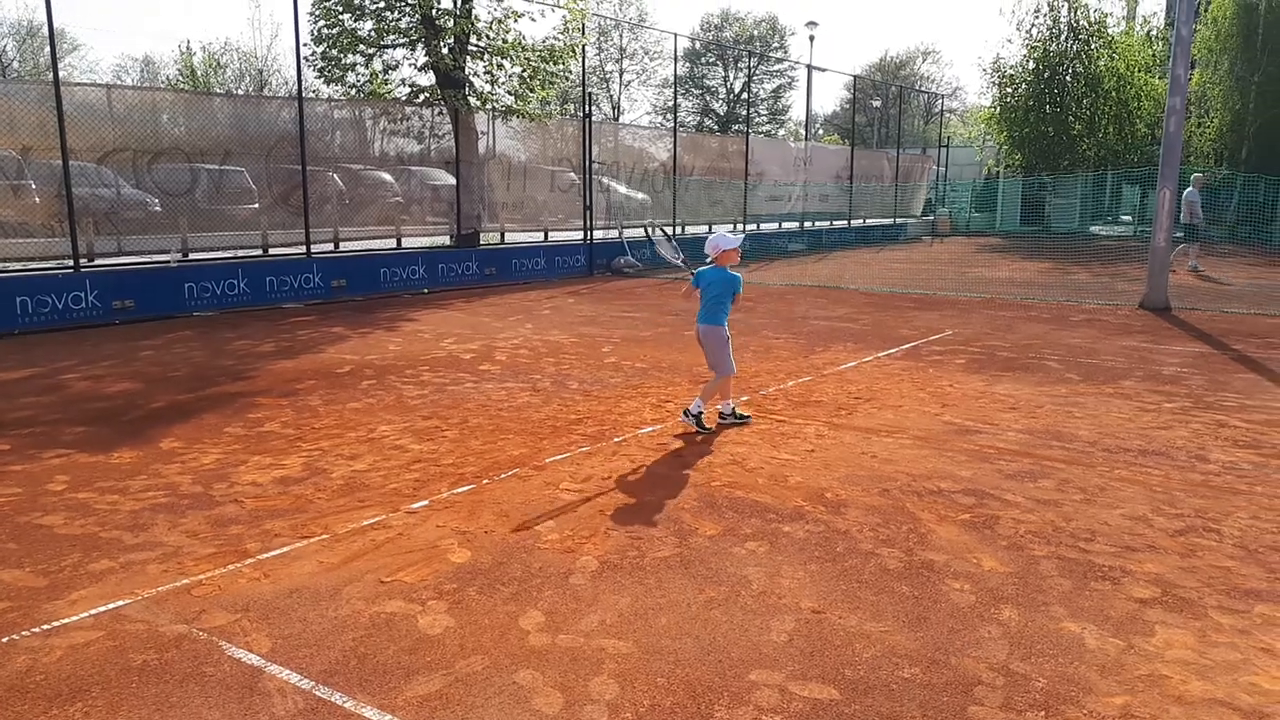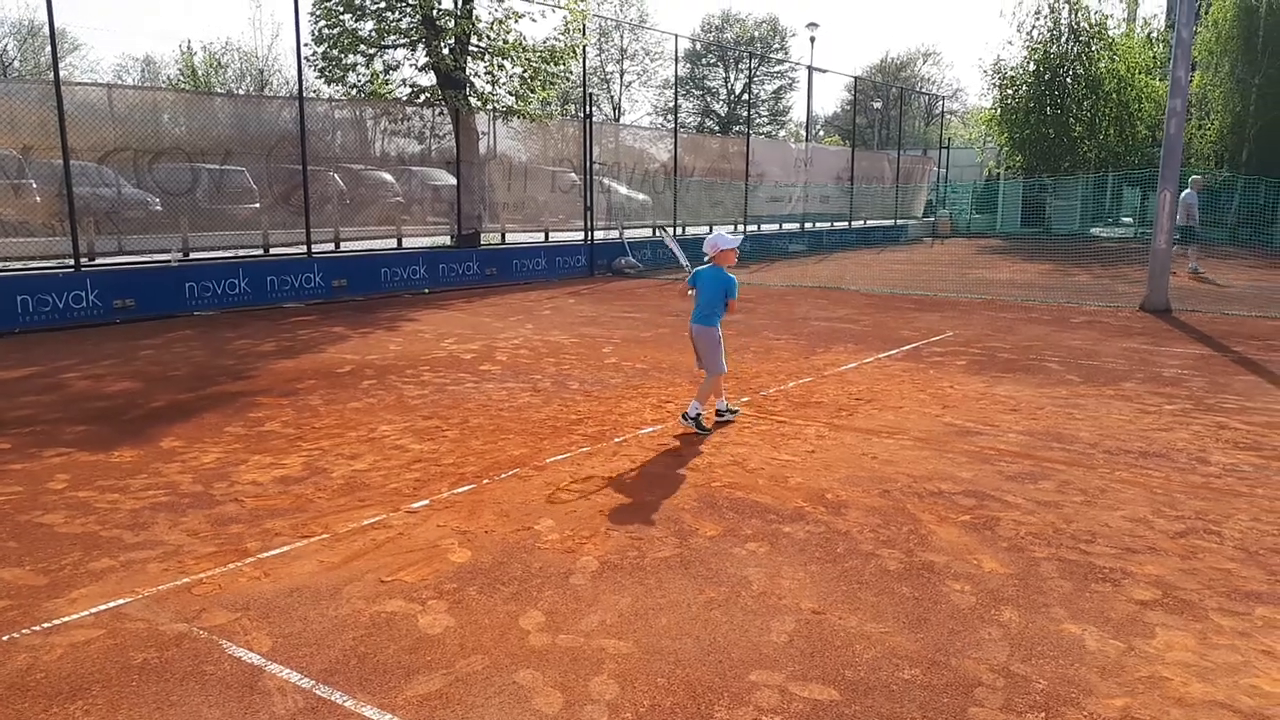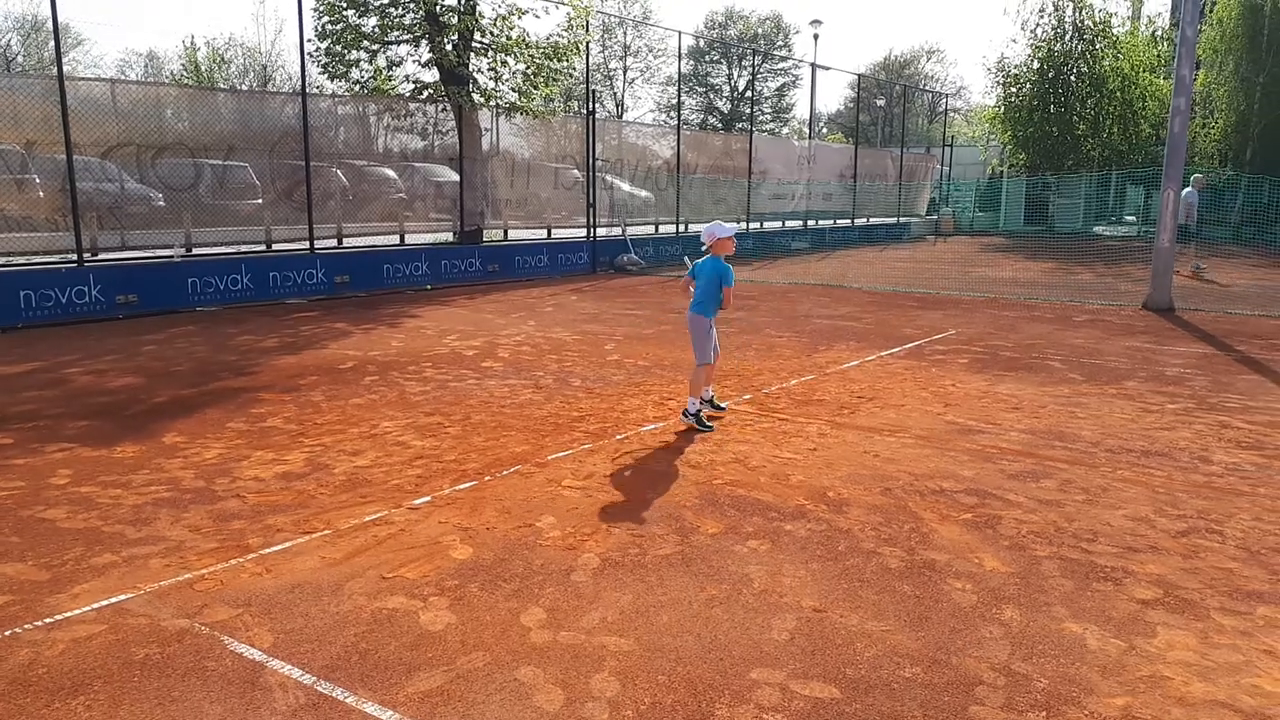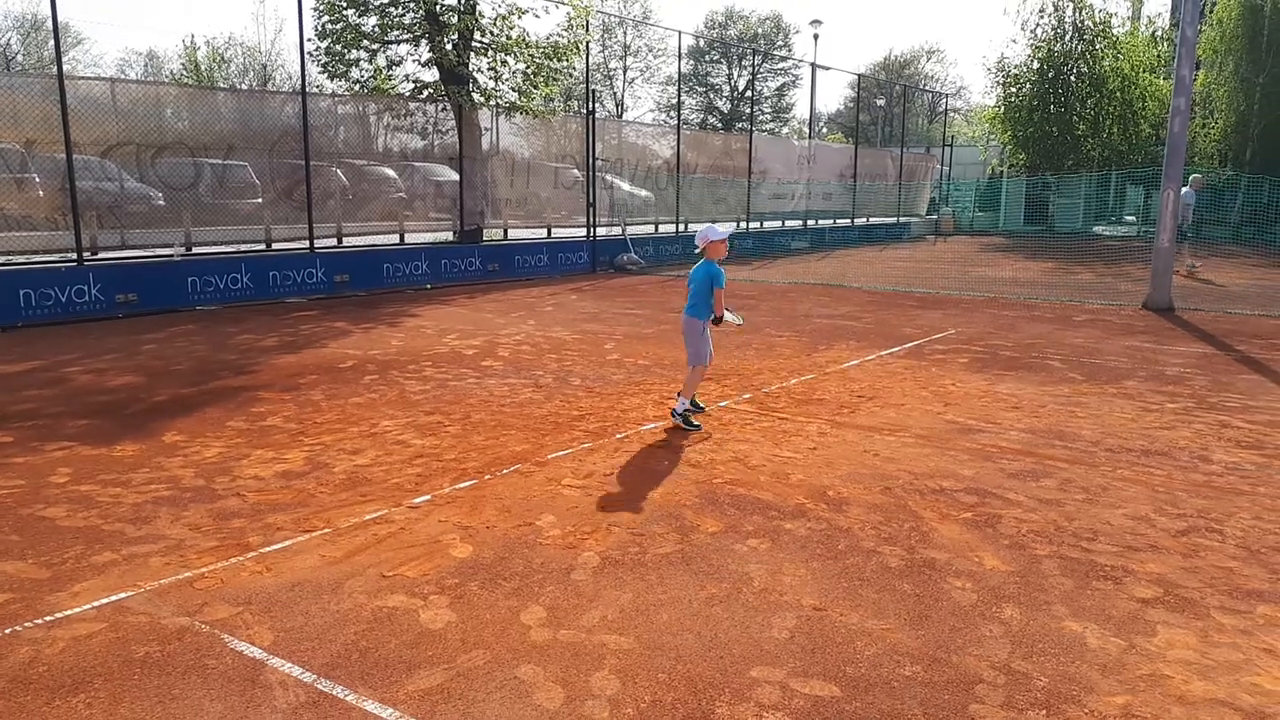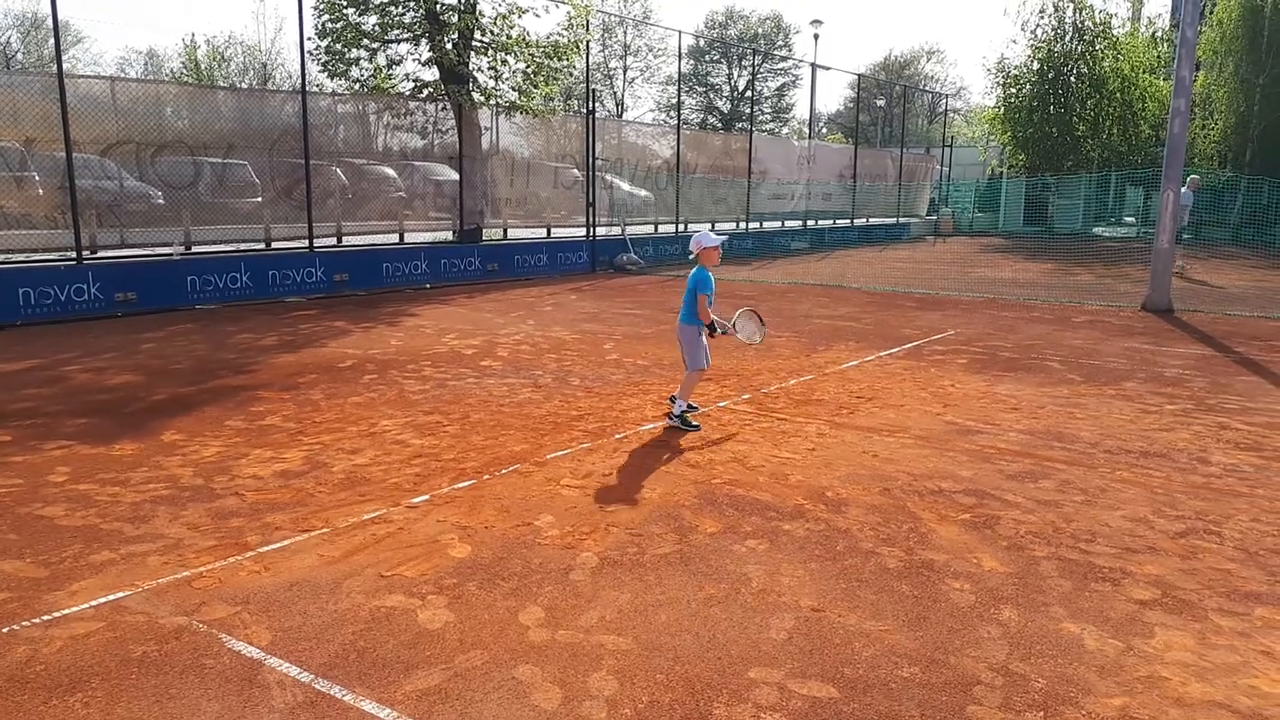
dt=0.1s
person 1, frame 1
left shoulder: (702, 272)
right shoulder: (735, 278)
left elbow: (685, 293)
left hip: (702, 326)
right hip: (716, 329)
left knee: (726, 372)
right knee: (722, 375)
left ankle: (727, 411)
right ankle: (693, 412)
person 1, frame 2
left shoulder: (700, 271)
right shoulder: (729, 280)
left elbow: (683, 290)
right elbow: (731, 309)
left hip: (696, 326)
right hip: (708, 329)
left knee: (717, 370)
right knee: (714, 374)
left ankle: (722, 408)
right ankle: (691, 415)
person 1, frame 3
left shoulder: (700, 263)
right shoulder: (725, 269)
left elbow: (684, 285)
right elbow: (727, 302)
left hip: (694, 315)
right hip: (703, 318)
left knee: (711, 359)
right knee: (703, 364)
left ankle: (706, 398)
right ankle: (691, 411)
person 1, frame 4
left shoulder: (698, 267)
right shoulder: (716, 271)
right elbow: (718, 304)
right wrist: (716, 319)
left hip: (694, 319)
right hip: (697, 321)
left knee: (703, 362)
right knee: (699, 365)
left ankle: (687, 397)
right ankle: (680, 411)
person 1, frame 5
left shoulder: (697, 274)
right shoulder: (705, 278)
right elbow: (702, 309)
left wrist: (717, 322)
right wrist: (713, 328)
left hip: (692, 326)
right hip: (691, 328)
left knee: (702, 367)
right knee: (696, 371)
left ankle: (679, 398)
right ankle: (677, 414)
